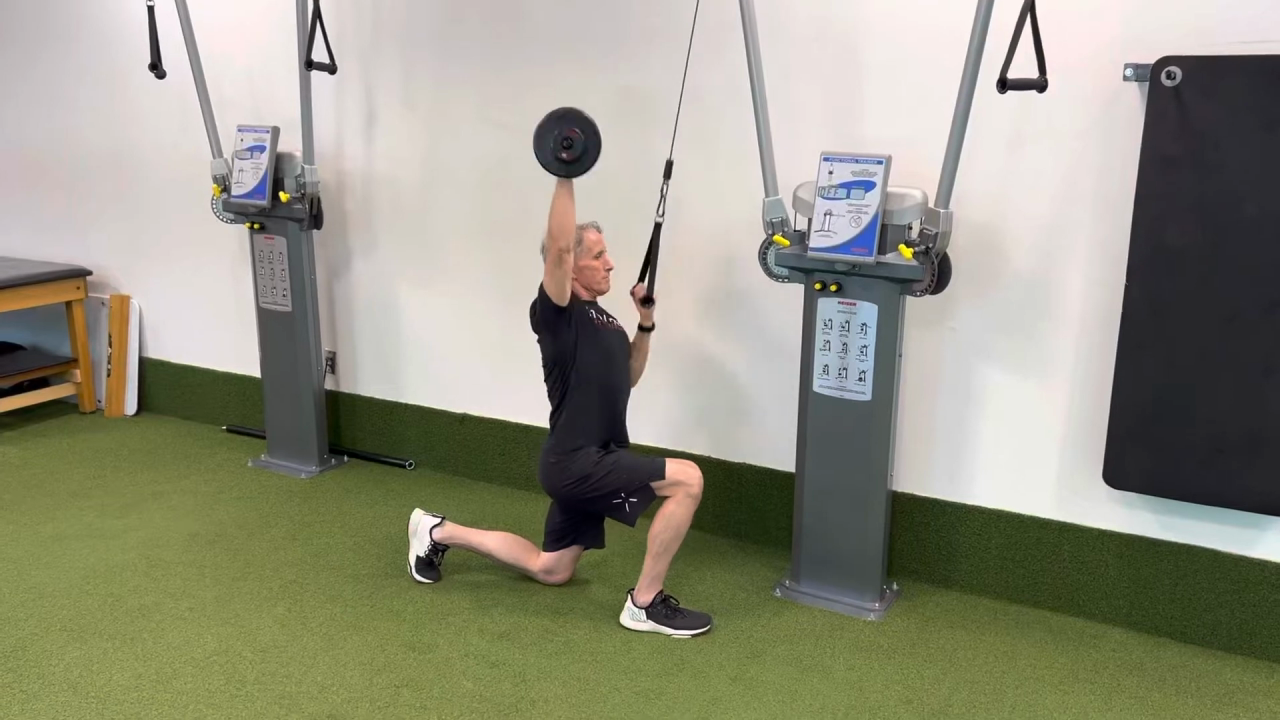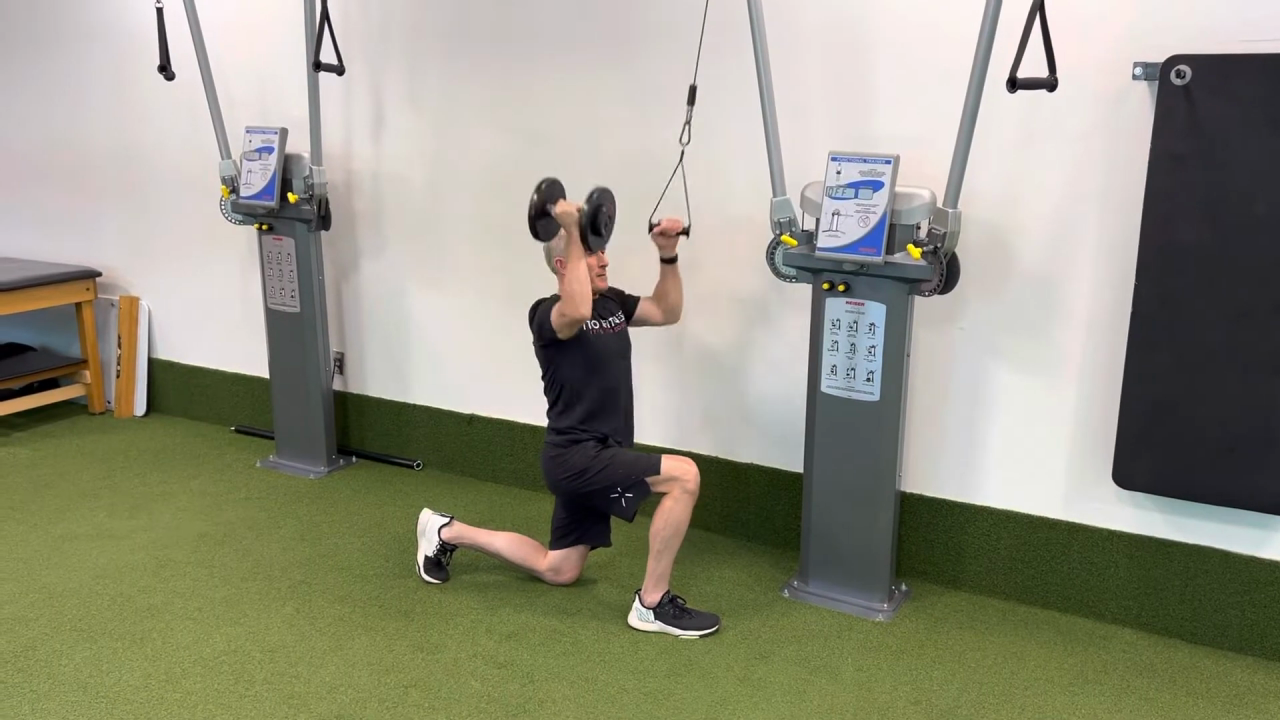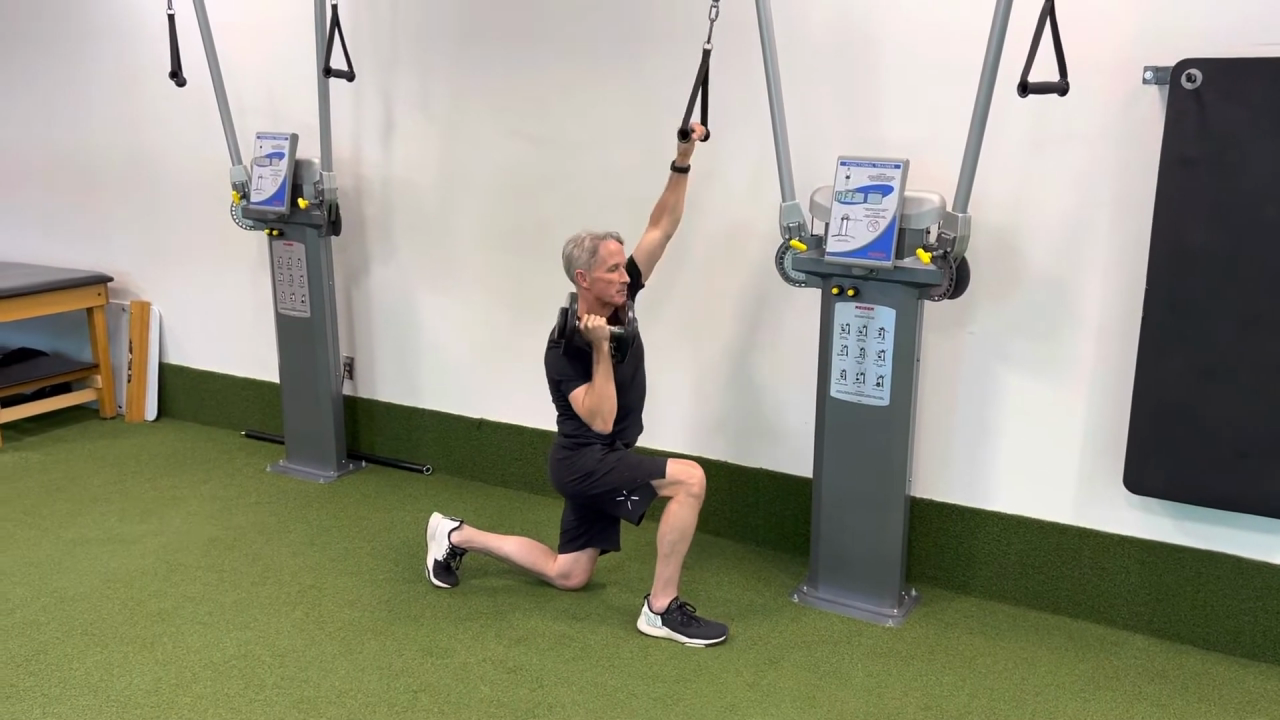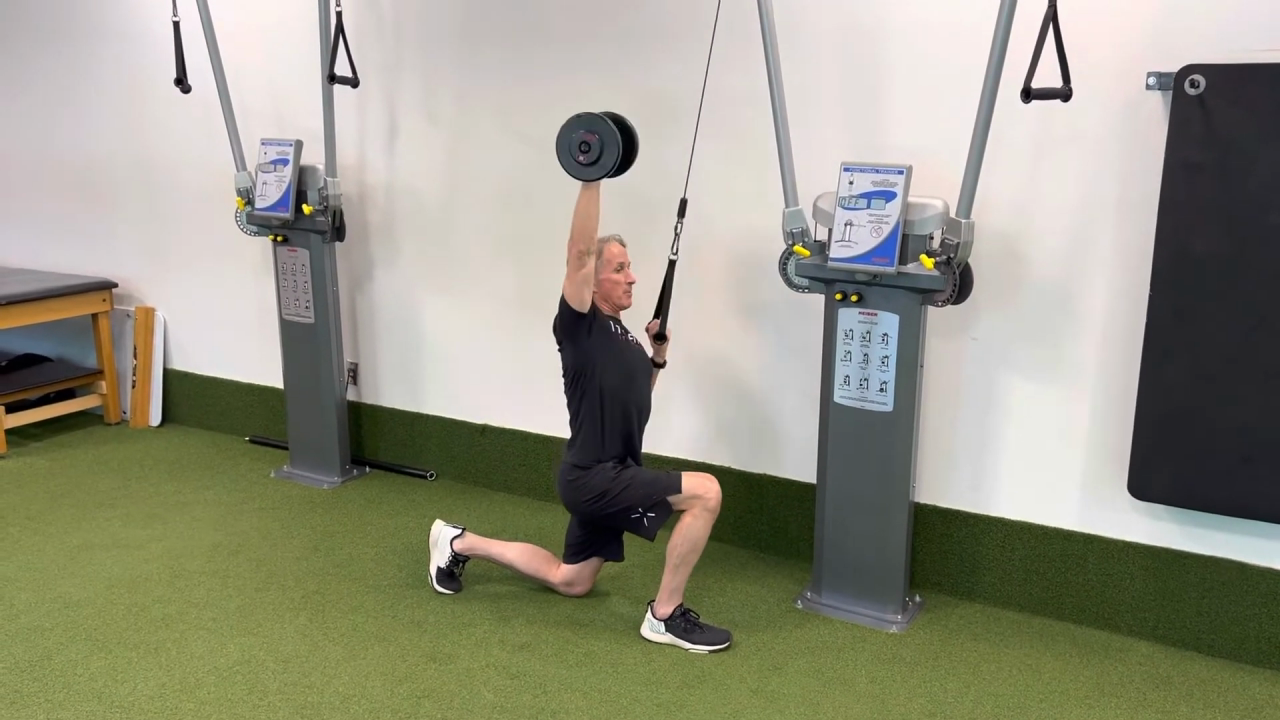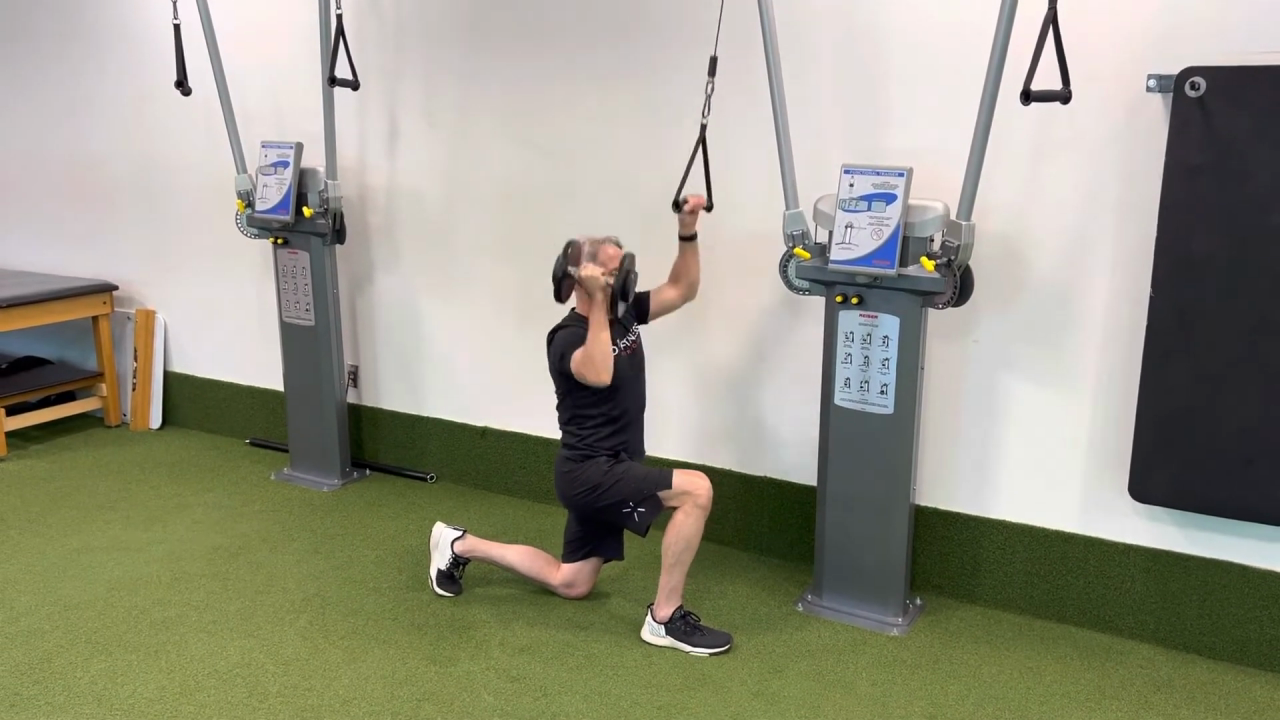
dt=1s
person 1, frame 1
left shoulder: (599, 318)
right shoulder: (556, 312)
left elbow: (624, 377)
right elbow: (558, 247)
left wrist: (644, 325)
right wrist: (565, 176)
left hip: (588, 461)
right hip: (578, 462)
left knee: (550, 569)
right knee: (687, 479)
left ankle: (438, 533)
right ankle: (646, 604)
person 1, frame 2
left shoulder: (609, 301)
right shoulder: (547, 313)
left elbow: (669, 312)
right elbow: (577, 315)
left wrist: (668, 254)
right wrist: (571, 239)
left hip: (594, 455)
right hip: (577, 455)
left knee: (558, 569)
right knee: (684, 475)
left ankle: (446, 533)
right ankle: (653, 604)
person 1, frame 3
left shoulder: (619, 302)
right shoulder: (566, 348)
left elbow: (661, 226)
right elbow: (601, 421)
left wrist: (682, 159)
right wrist: (601, 350)
left hip: (602, 461)
right hip: (585, 460)
left knee: (567, 574)
right knee: (689, 479)
left ankle: (456, 536)
right ankle: (662, 609)
person 1, frame 4
left shoulder: (618, 335)
right shoulder: (579, 323)
right elbow: (580, 251)
left wrist: (658, 357)
right wrist: (592, 177)
left hip: (608, 476)
right hip: (594, 478)
left knee: (569, 581)
right knee: (705, 493)
left ankle: (459, 544)
right ankle: (665, 616)
person 1, frame 5
left shoulder: (625, 310)
right shoulder: (567, 336)
left elbow: (683, 289)
right elbow: (600, 375)
left wrist: (687, 231)
right wrist: (595, 307)
left hip: (606, 472)
right hip: (589, 473)
left knee: (570, 583)
right knee: (697, 489)
left ankle: (459, 545)
right ankle: (665, 618)
